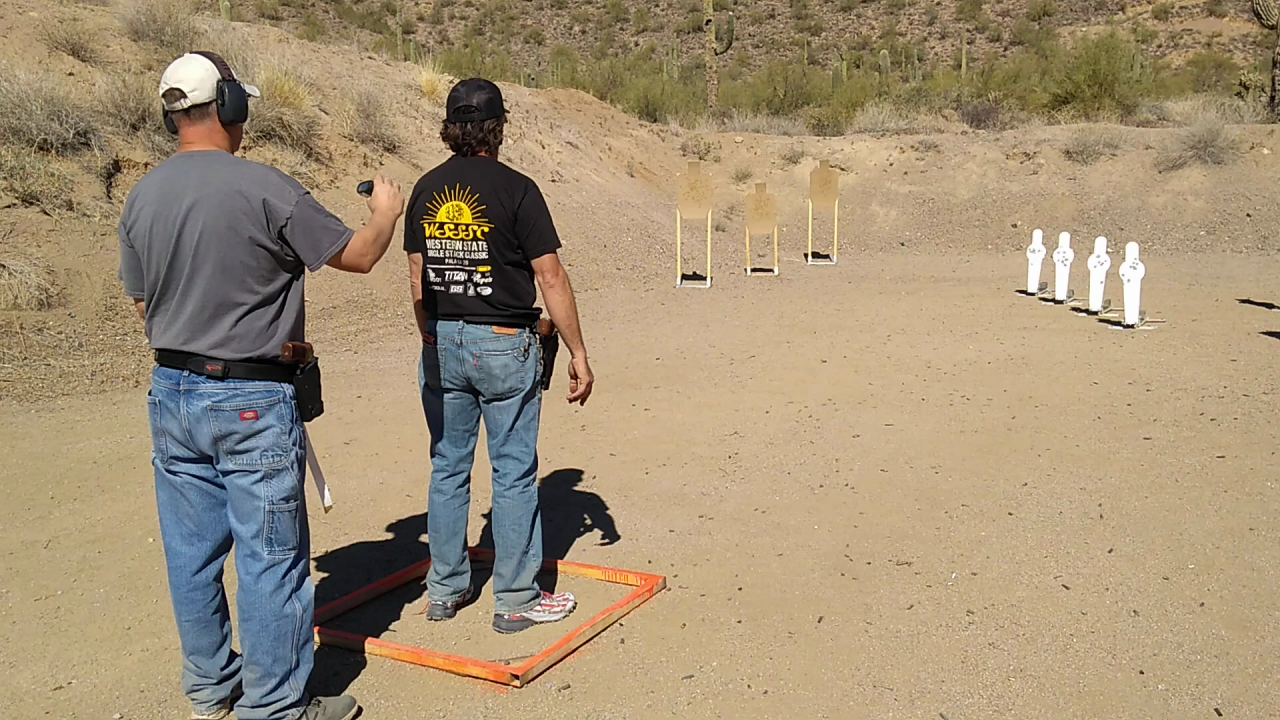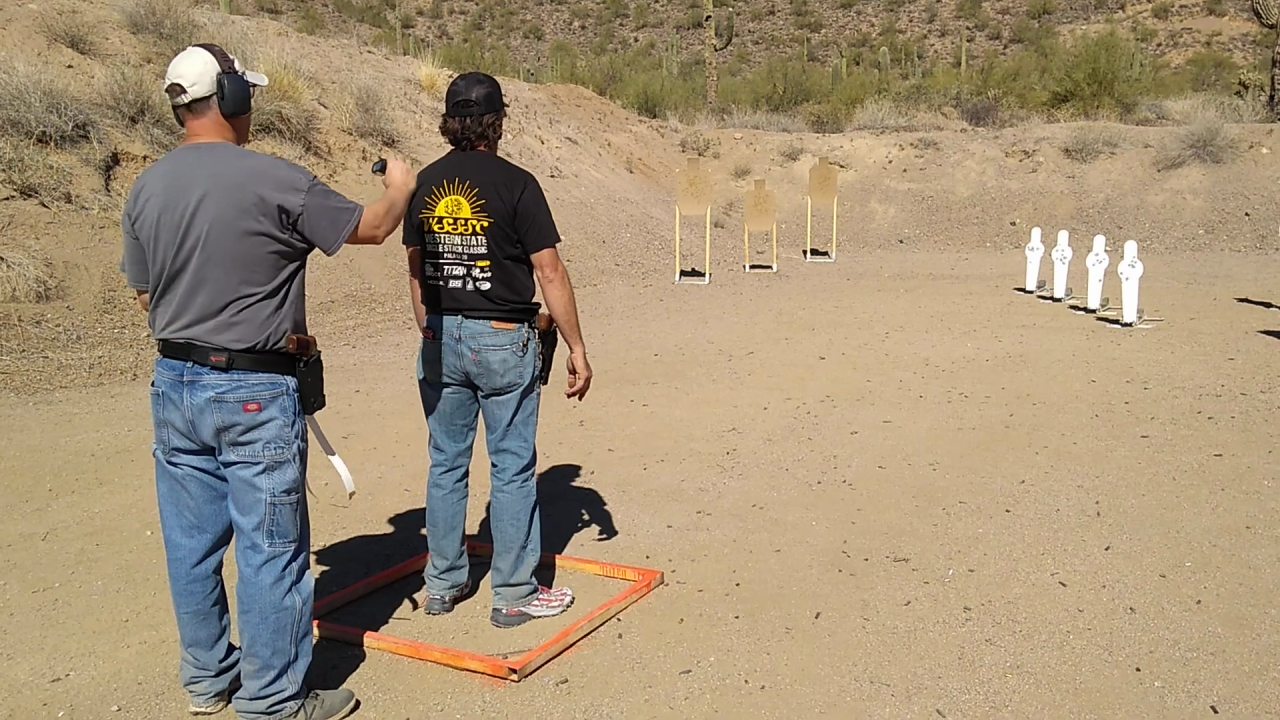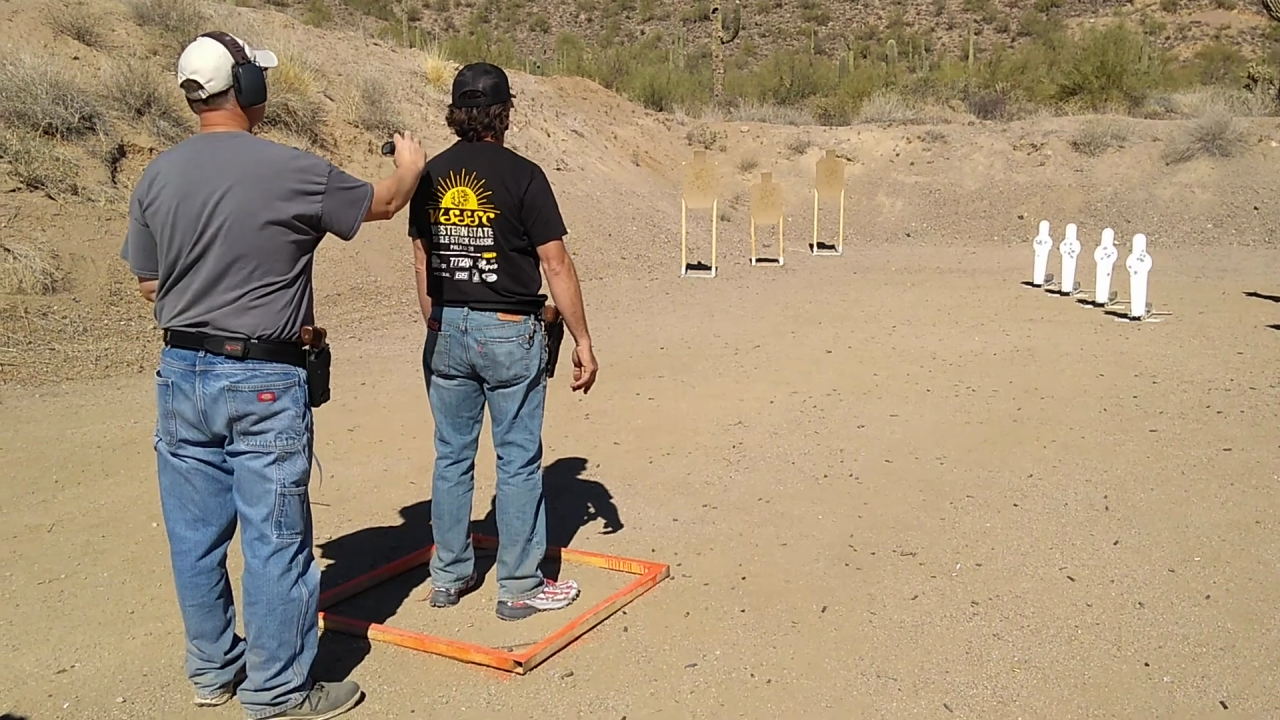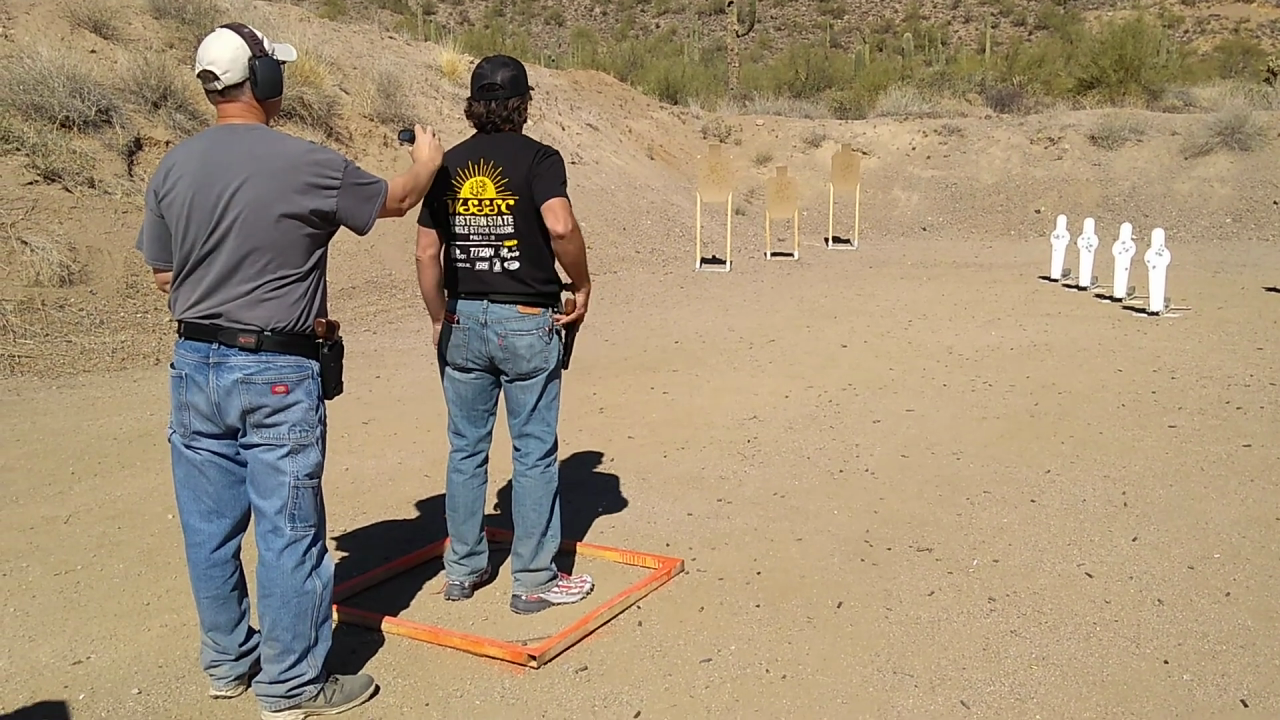
dt=0.7s
person 1, frame 1
left shoulder: (140, 196)
right shoulder: (264, 189)
left elbow: (143, 302)
right elbow: (359, 255)
right wrist: (387, 211)
left hip: (172, 392)
right hip: (251, 401)
left knee: (191, 549)
right knee: (270, 555)
person 1, frame 2
left shoulder: (145, 187)
right shoulder: (273, 181)
left elbow: (145, 295)
right elbow: (372, 227)
right wrist: (399, 189)
left hip: (173, 383)
right hip: (253, 392)
left knee: (191, 540)
right knee: (269, 548)
person 1, frame 3
left shoulder: (155, 176)
right shoulder: (293, 171)
left elbow: (149, 284)
right elbow: (381, 204)
right wrist: (410, 167)
left hip: (181, 373)
right hip: (263, 382)
left knee: (196, 533)
right knee: (274, 539)
person 1, frame 4
left shoulder: (172, 167)
right shoulder: (307, 165)
left elbow: (163, 275)
right elbow: (396, 199)
right wrist: (427, 161)
left hip: (194, 365)
right hip: (276, 373)
left knee: (209, 525)
right knee: (287, 530)
left ankle: (227, 660)
person 2, frame 1
left shoulder: (426, 190)
right shoulder: (515, 189)
left elbow: (417, 276)
right elbow: (551, 278)
right wrist: (578, 353)
left hip: (442, 343)
right hip: (504, 343)
left knee: (448, 468)
right knee: (514, 473)
left ankle: (445, 589)
right ankle: (517, 600)
person 2, frame 2
left shoulder: (424, 184)
right shoulder: (515, 184)
left elbow: (416, 268)
right elbow: (550, 273)
right wrist: (577, 349)
left hip: (442, 338)
right hip: (503, 338)
left knee: (446, 463)
right knee: (512, 468)
left ankle: (443, 583)
right ankle: (515, 594)
person 2, frame 3
left shoulder: (430, 175)
right shoulder: (521, 175)
left elbow: (422, 261)
right elbow: (556, 265)
right wrist: (583, 341)
left hip: (447, 329)
right hip: (509, 331)
left knee: (452, 456)
right knee: (518, 460)
left ankle: (448, 575)
right ankle: (520, 587)
person 2, frame 4
left shoulder: (448, 164)
right shoulder: (538, 159)
left elbow: (427, 253)
right elbow: (561, 227)
left wrist: (440, 319)
right wrist: (582, 285)
left hip: (464, 320)
right hip: (527, 322)
left knee: (466, 449)
right knee: (534, 453)
left ankle: (463, 569)
right ankle: (534, 580)
